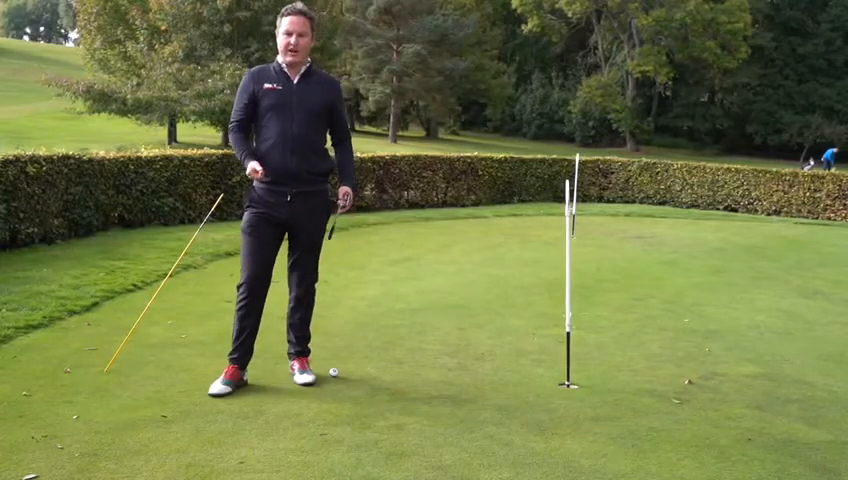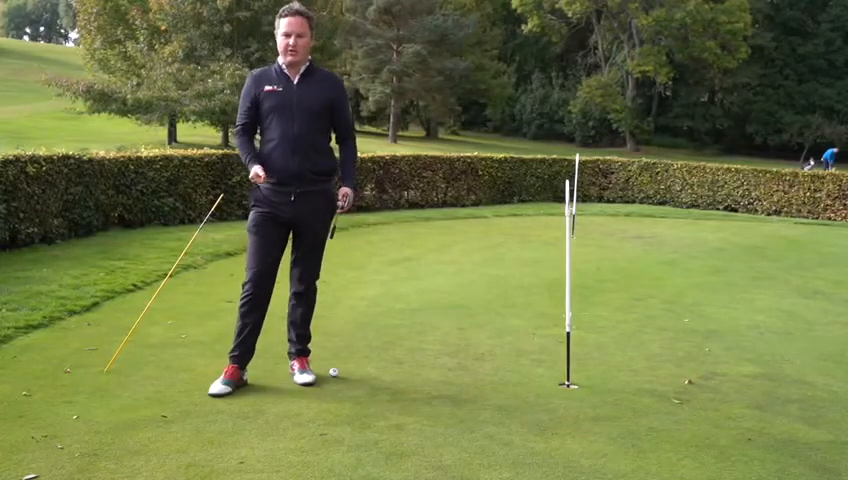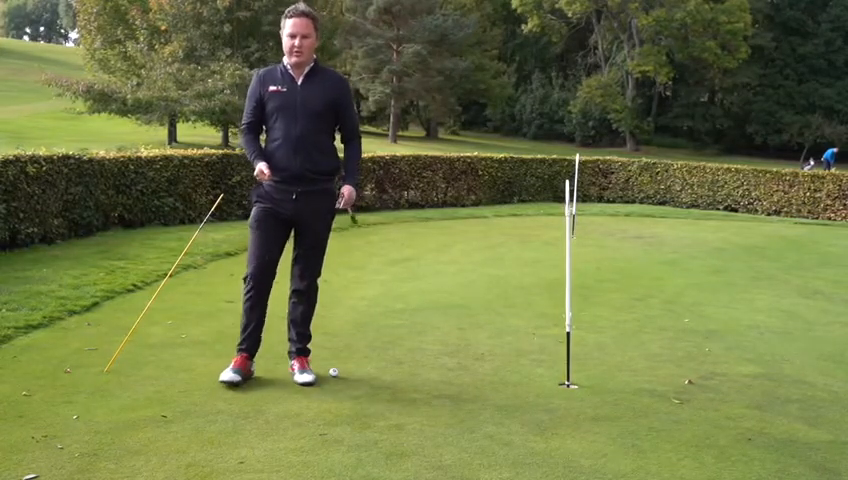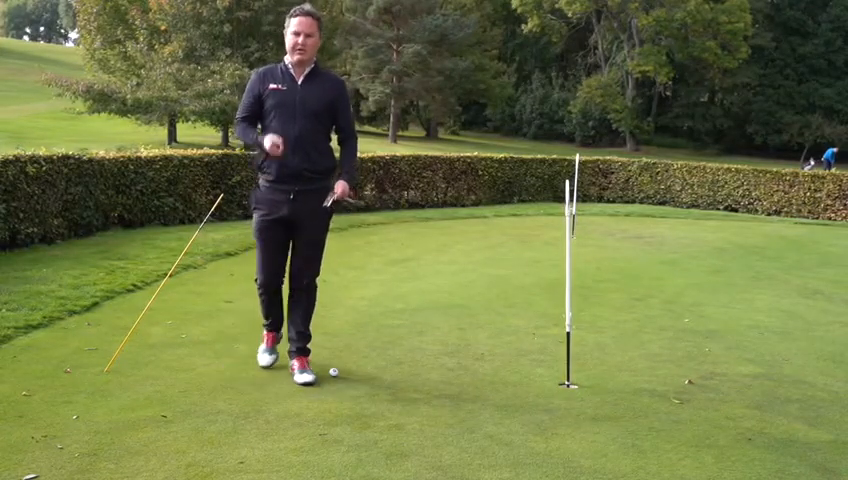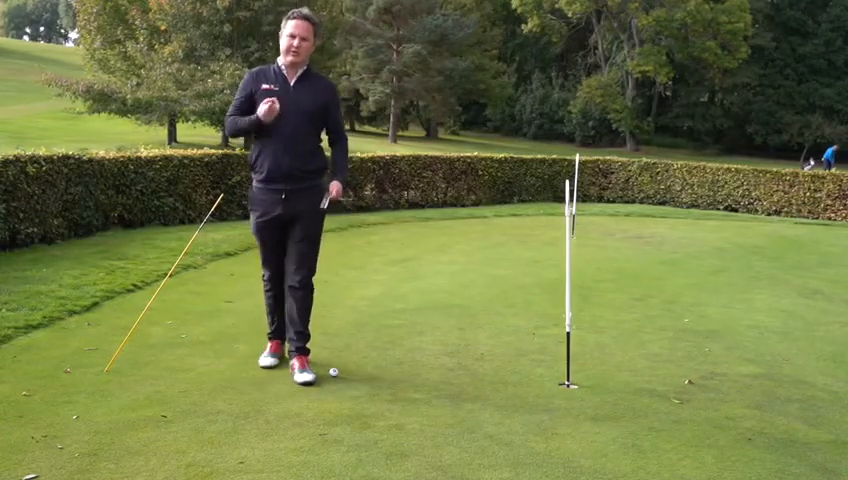
dt=0.3s
person 1, frame 1
left shoulder: (328, 86)
right shoulder: (256, 79)
left elbow: (341, 139)
right elbow: (237, 128)
left wrist: (347, 181)
right wrist: (248, 160)
left hip: (311, 199)
right hip: (265, 197)
left knee: (303, 283)
right knee: (252, 282)
left ankle: (299, 356)
right ankle: (237, 365)
person 1, frame 2
left shoulder: (330, 84)
right shoulder: (258, 80)
left elbow: (346, 138)
right elbow: (243, 130)
left wrist: (348, 182)
right wrist: (253, 163)
left hip: (316, 198)
right hip: (270, 196)
left knee: (304, 282)
right knee: (256, 281)
left ankle: (299, 357)
right ankle: (237, 366)
person 1, frame 3
left shoulder: (335, 84)
right shoulder: (264, 80)
left elbow: (351, 138)
right elbow: (249, 129)
left wrist: (350, 181)
right wrist: (258, 161)
left hip: (317, 197)
right hip: (272, 193)
left knee: (305, 281)
right knee: (257, 274)
left ankle: (299, 355)
right ankle: (244, 356)
person 1, frame 4
left shoulder: (333, 85)
right shoulder: (263, 78)
left elbow: (348, 137)
right elbow: (241, 125)
left wrist: (346, 177)
right wrist: (262, 139)
left hip: (315, 195)
right hip: (271, 193)
left knee: (304, 279)
right knee: (268, 276)
left ankle: (299, 354)
right ankle: (271, 331)
person 1, frame 5
left shoulder: (325, 88)
right shoulder: (256, 78)
left elbow: (338, 138)
right elbow: (231, 124)
left wrist: (338, 176)
right wrist: (258, 118)
left hip: (308, 195)
right hip: (265, 192)
left knee: (300, 278)
right knee: (272, 275)
left ankle: (299, 353)
right ankle: (276, 339)
